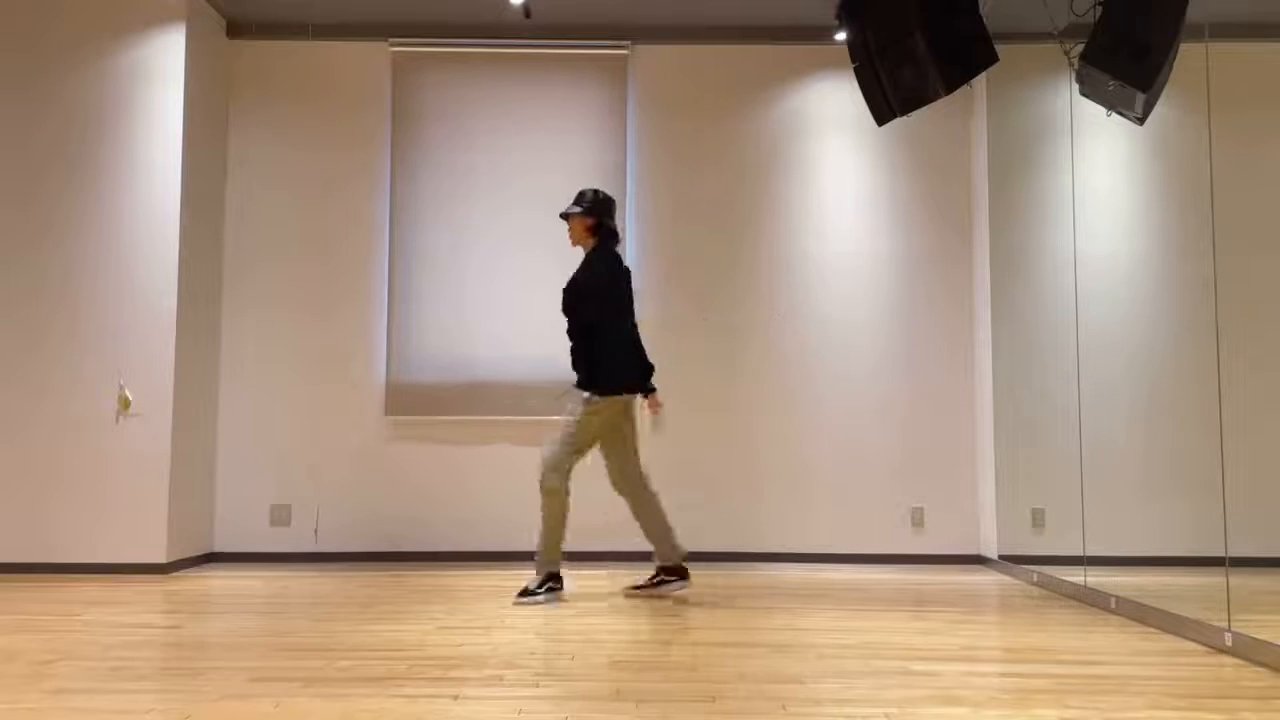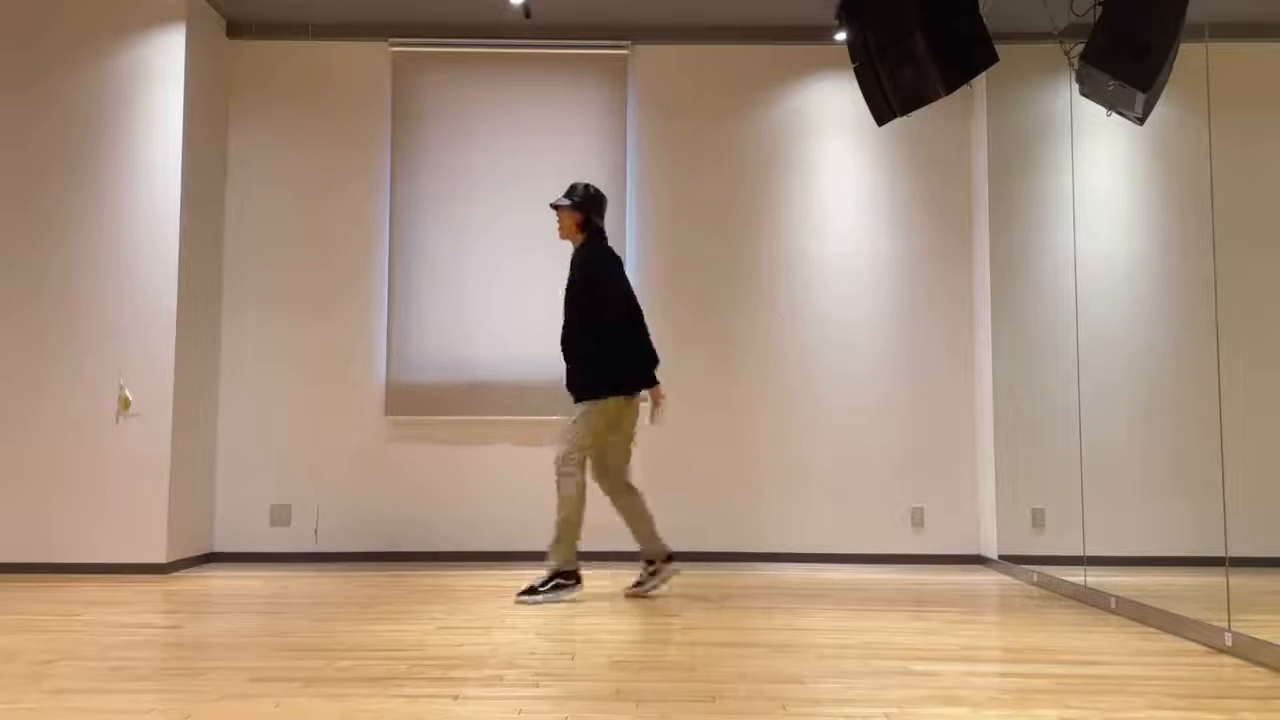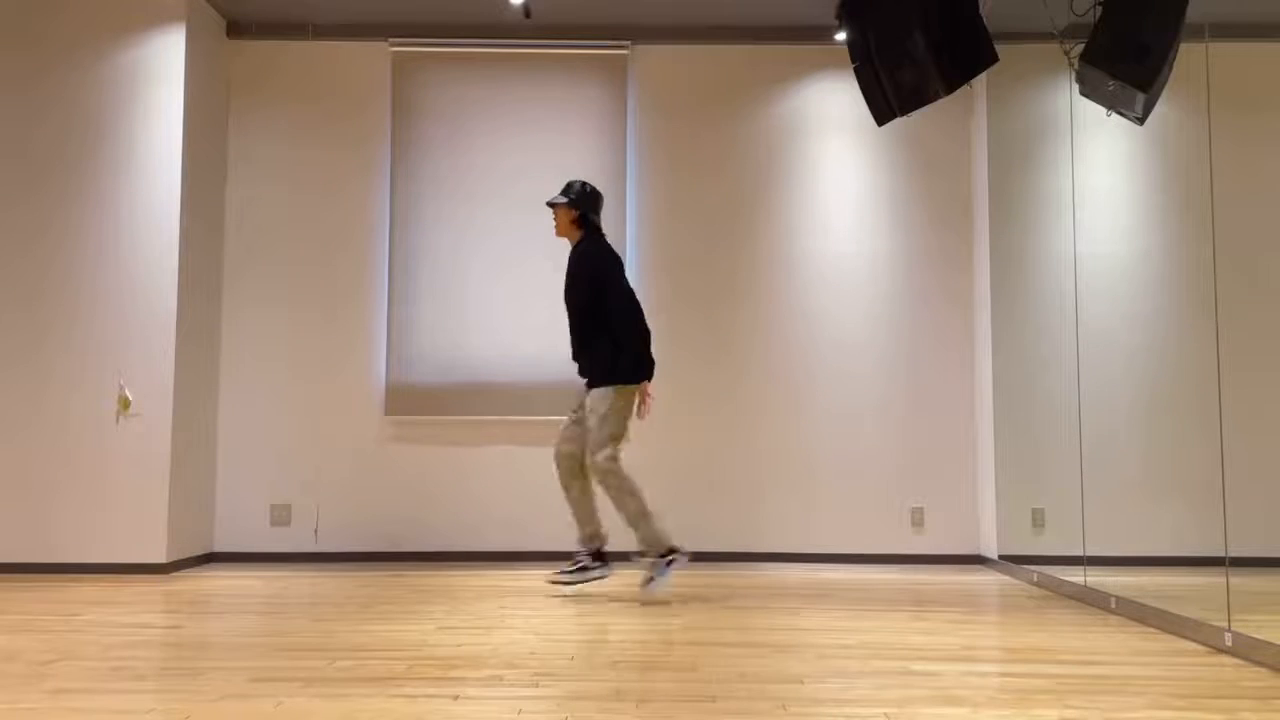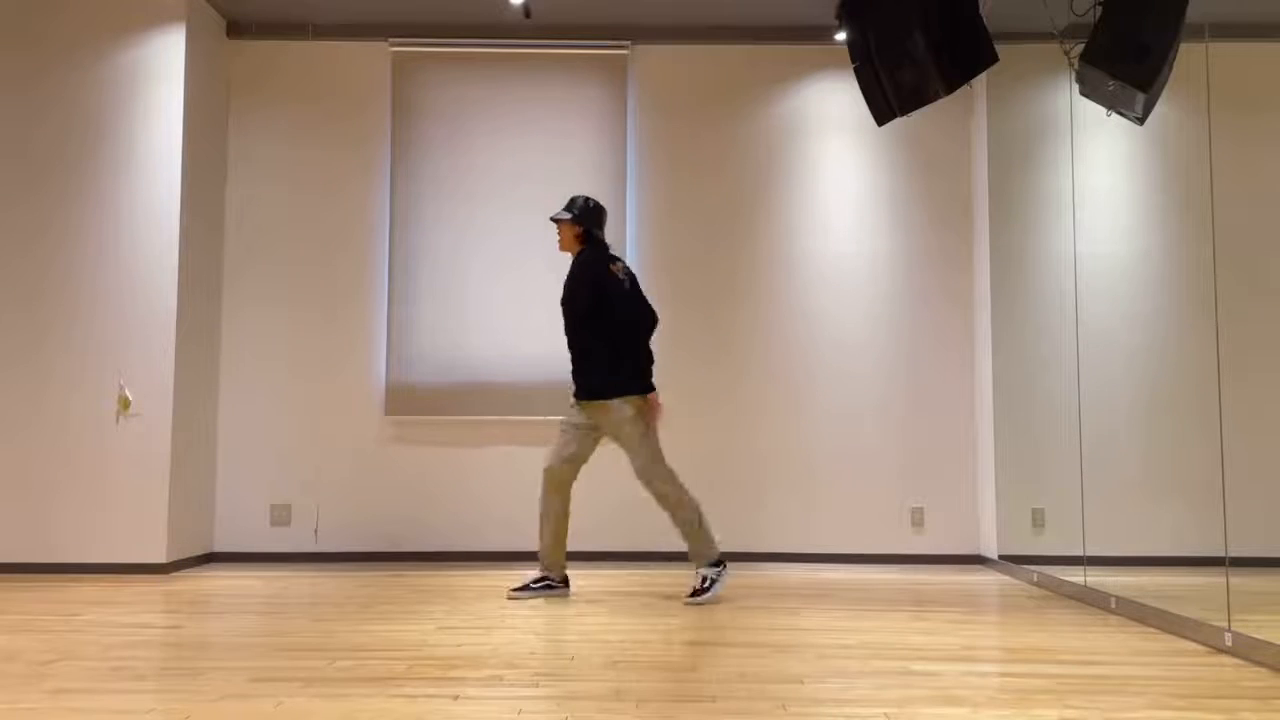
dt=0.1s
person 1, frame 1
left shoulder: (601, 264)
right shoulder: (602, 265)
left elbow: (614, 324)
right elbow: (615, 326)
right wrist: (644, 385)
left hip: (604, 385)
right hip: (615, 386)
left knee: (554, 467)
right knee: (629, 479)
left ankle: (549, 574)
right ankle: (671, 566)
person 1, frame 2
left shoulder: (592, 259)
right shoulder: (597, 258)
left elbow: (623, 318)
right elbow: (628, 318)
right wrist: (648, 377)
left hip: (601, 386)
right hip: (618, 386)
left knee: (570, 471)
right knee: (612, 476)
left ankle: (563, 572)
right ankle: (656, 556)
person 1, frame 3
left shoulder: (591, 254)
right shoulder: (589, 253)
left elbow: (625, 312)
right elbow: (625, 313)
left wrist: (638, 372)
right wrist: (640, 370)
left hip: (614, 376)
right hip: (604, 376)
left knee: (602, 461)
right knee: (567, 453)
left ankle: (661, 551)
right ankle: (591, 551)
person 1, frame 4
left shoulder: (600, 268)
right shoulder: (590, 268)
left elbow: (636, 321)
right elbow: (644, 318)
left wrist: (643, 382)
left hip: (622, 394)
right hip: (590, 395)
left knee: (655, 475)
right knee: (556, 474)
left ankle: (709, 562)
right ankle: (552, 573)
